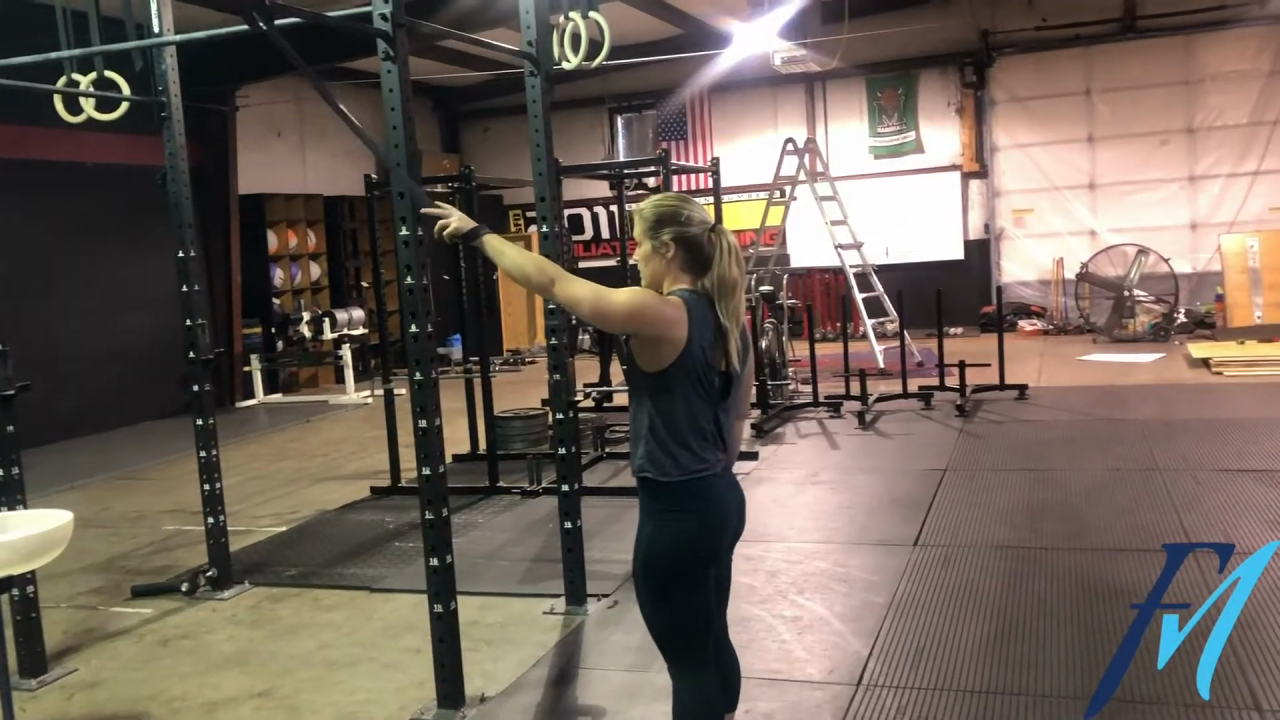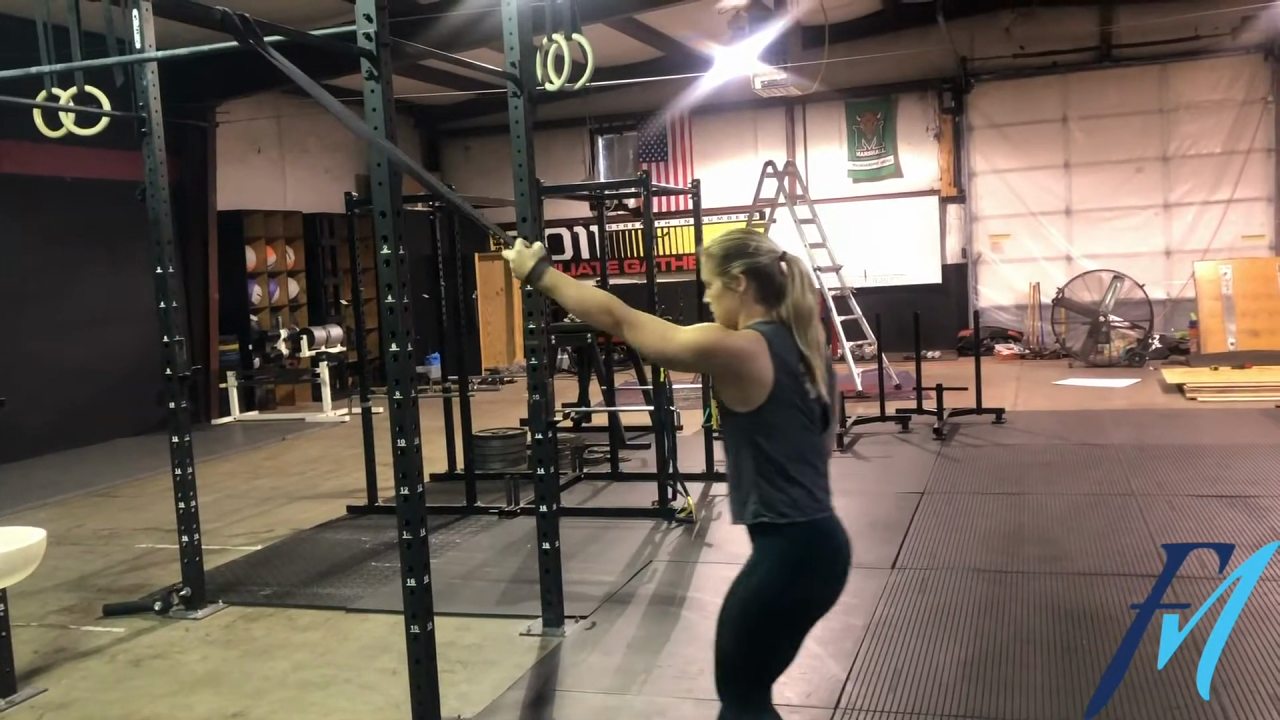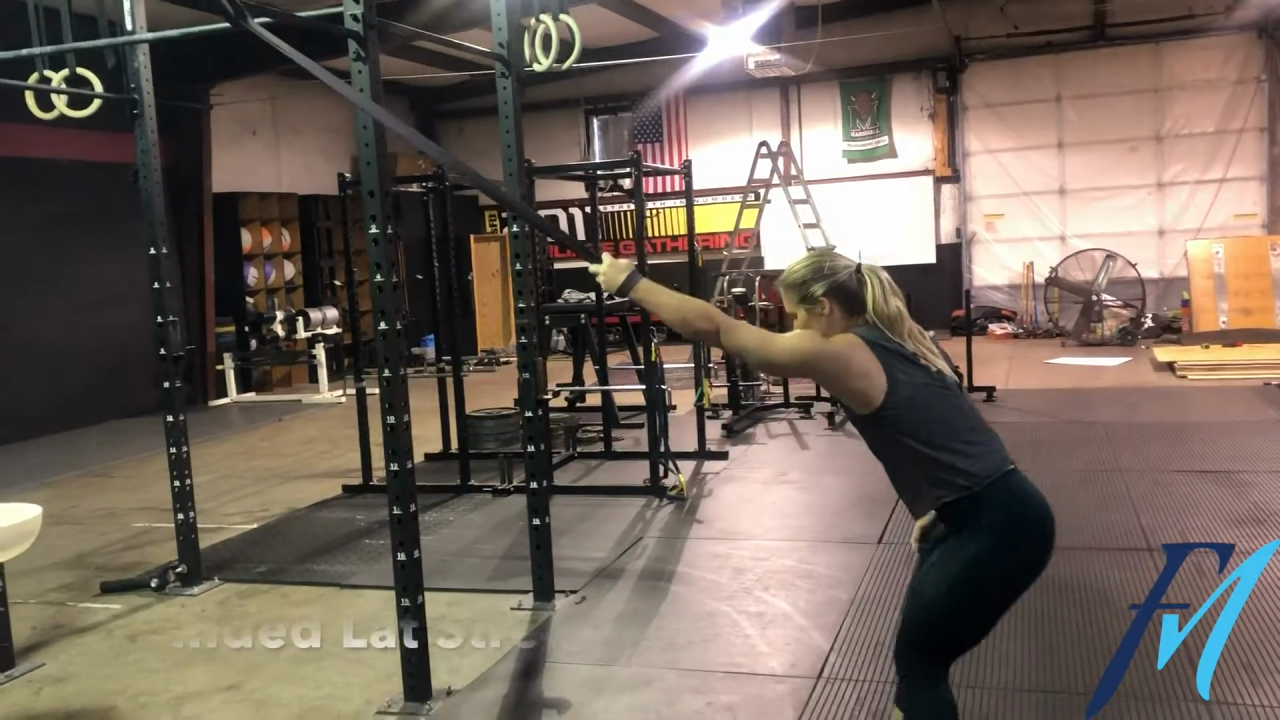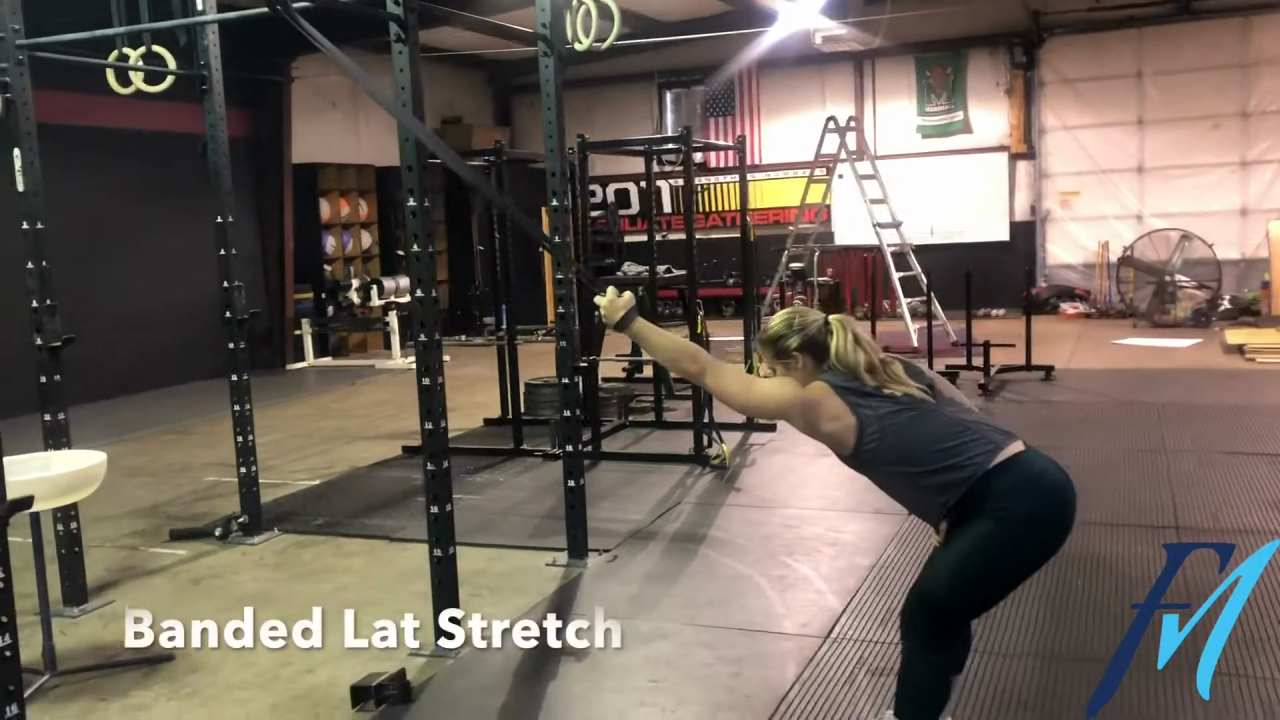
dt=1s
person 1, frame 1
left shoulder: (658, 315)
right shoulder: (728, 317)
left elbow: (551, 281)
left wrist: (476, 233)
left hip: (676, 511)
right hip: (720, 500)
left knee: (689, 661)
right knee: (710, 643)
person 1, frame 2
left shoulder: (738, 352)
right shoulder: (804, 348)
left elbow: (619, 320)
left wrist: (538, 271)
left hip: (790, 552)
right hip: (817, 542)
person 1, frame 3
left shoulder: (841, 355)
right shoulder: (900, 342)
left elbow: (717, 328)
left wrist: (629, 282)
right wrist: (935, 512)
left hip: (999, 526)
right hip: (980, 514)
left knee: (918, 657)
right knee: (918, 642)
person 1, frame 4
left shoulder: (814, 403)
right shoulder: (891, 371)
left elbow: (703, 369)
left wrist: (626, 320)
right wrist: (954, 511)
left hip: (1021, 503)
right hip: (1026, 481)
left knee: (925, 620)
right knee: (939, 608)
